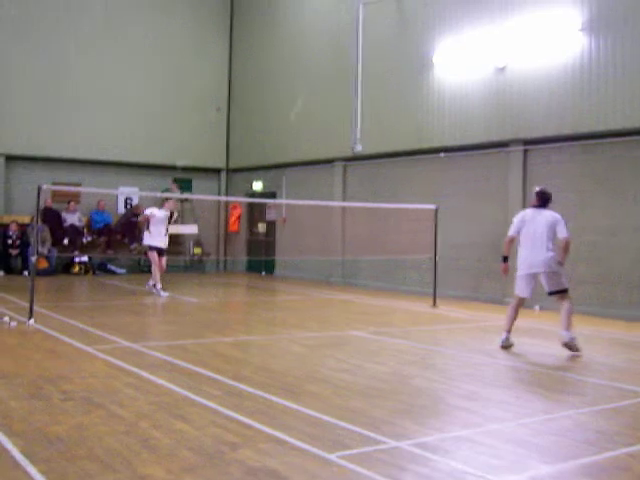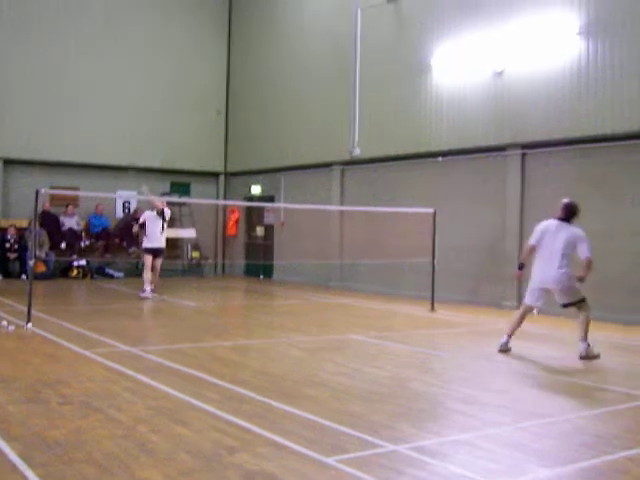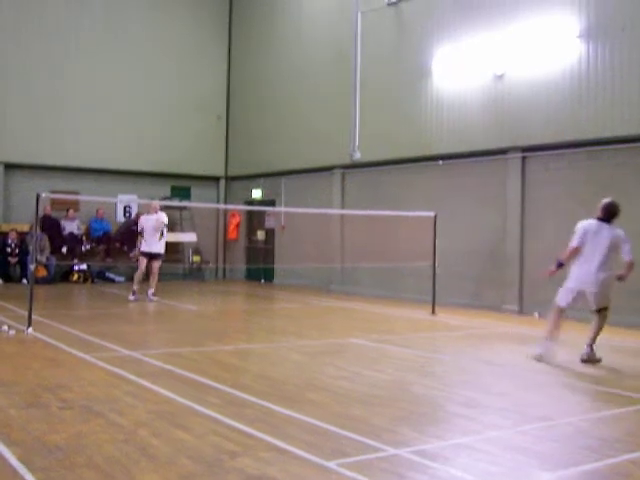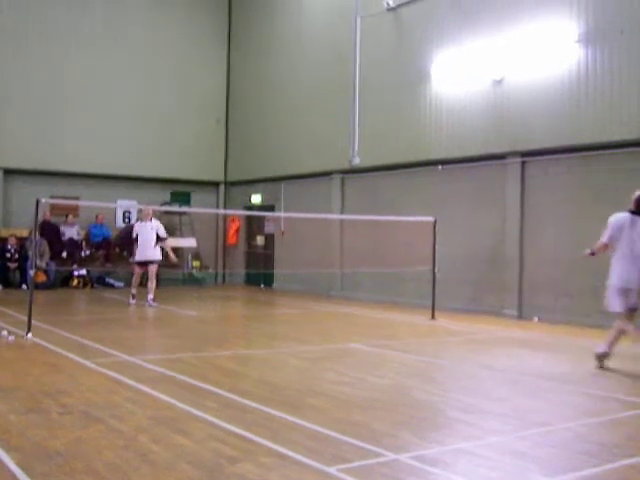
dt=0.2s
person 1, frame 1
left shoulder: (522, 215)
right shoulder: (555, 217)
left elbow: (510, 239)
right elbow: (565, 241)
left wrist: (505, 260)
right wrist: (561, 261)
left hip: (525, 263)
right hip: (547, 262)
left knee: (518, 300)
right knee: (565, 298)
left ankle: (506, 337)
right ankle: (567, 336)
person 1, frame 2
left shoulder: (545, 225)
right shoulder: (578, 233)
left elbow: (531, 248)
right elbow: (587, 260)
left wrist: (521, 266)
right wrist: (583, 275)
left hip: (539, 276)
right hip: (560, 277)
left knee: (525, 309)
right knee: (583, 308)
left ankle: (505, 341)
right ankle: (585, 348)
person 1, frame 3
left shoulder: (584, 225)
right shoulder: (619, 235)
left elbow: (573, 249)
right elbow: (630, 262)
left wrist: (558, 265)
right wrist: (623, 274)
left hip: (577, 278)
right hip: (598, 281)
left knee: (557, 310)
right knee: (602, 313)
left ankle: (546, 346)
right ankle: (589, 350)
person 1, frame 4
left shoulder: (617, 219)
left elbow: (604, 245)
left wrist: (592, 251)
left hip: (618, 277)
left knee: (622, 318)
right ankle: (606, 349)
